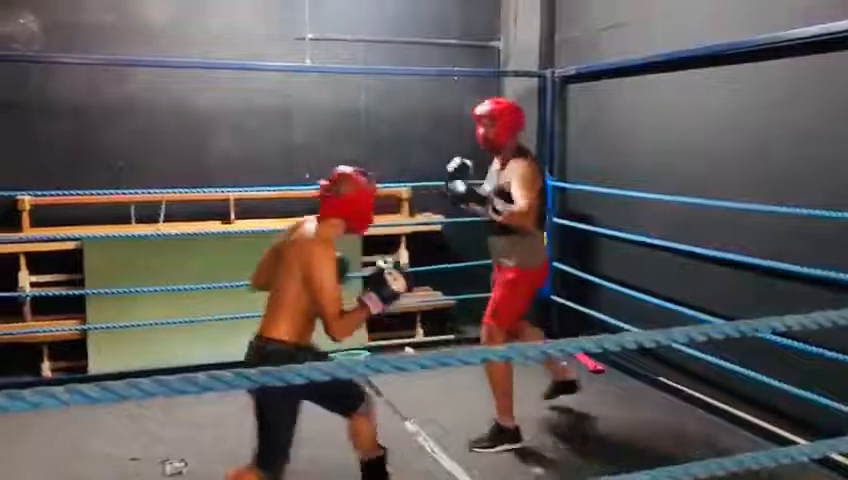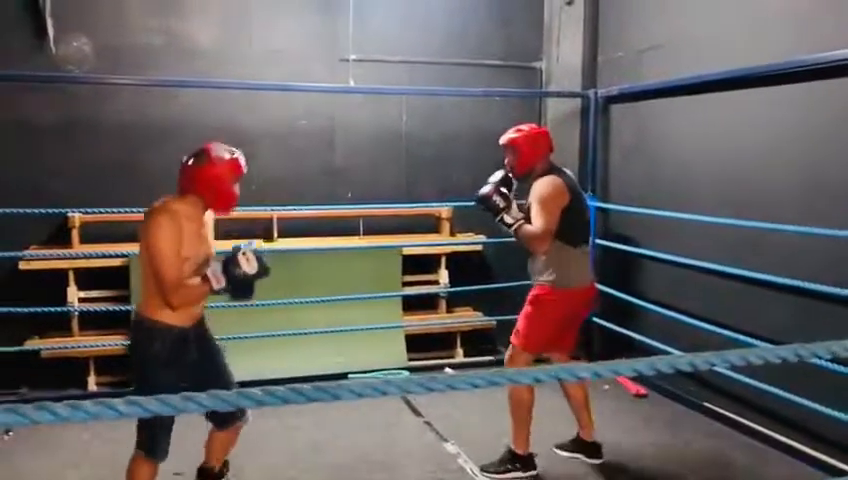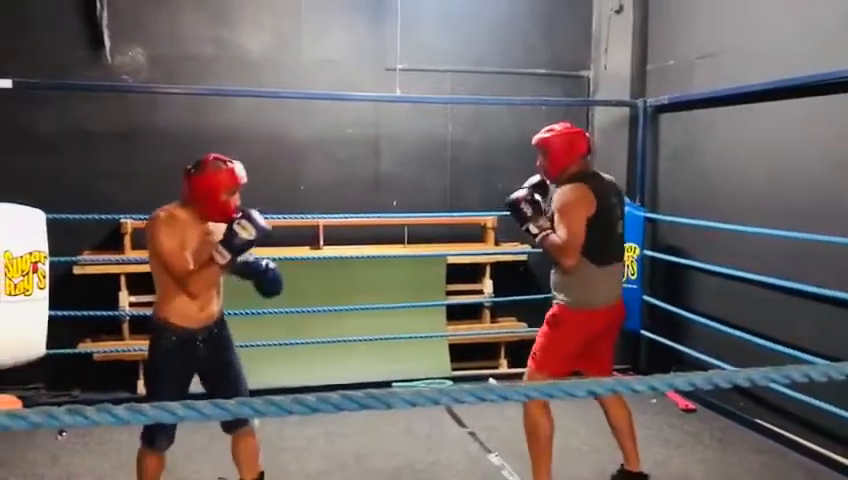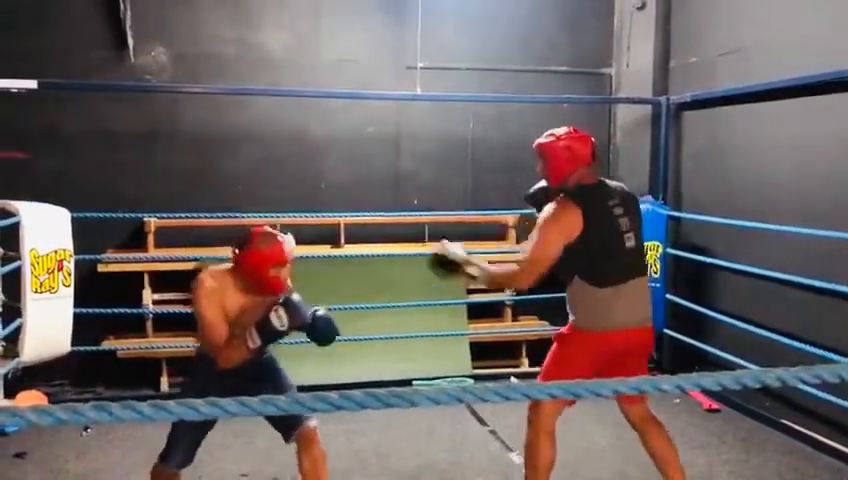
dt=1s
person 1, frame 1
left shoulder: (521, 167)
right shoulder: (498, 161)
left elbow: (527, 218)
right elbow: (492, 206)
left wrist: (482, 200)
right wrist: (466, 188)
left hip: (522, 266)
right hip: (510, 262)
left knee: (491, 340)
right knee: (517, 326)
left ankle: (507, 427)
right ankle: (563, 375)
person 1, frame 2
left shoulder: (547, 185)
right shoulder: (560, 179)
left elbow: (540, 241)
left wrist: (504, 211)
right wrist: (509, 205)
left hip: (557, 290)
right hip: (579, 287)
left knee: (516, 362)
right knee: (559, 360)
right ankle: (587, 441)
person 1, frame 3
left shoulder: (571, 193)
right shoulder: (607, 186)
left elbow: (568, 256)
left wrist: (535, 222)
right wrist: (545, 209)
left hip: (577, 311)
right hip: (609, 306)
person 1, frame 4
left shoulder: (564, 211)
right shoulder: (624, 196)
left elbow: (522, 277)
left wrist: (466, 263)
left hip: (594, 334)
right hip: (639, 328)
left knee: (542, 417)
right knee: (640, 415)
person 2, frame 1
left shoulder: (306, 230)
right shoulder: (319, 250)
left elbow: (258, 280)
right elbow: (337, 329)
right wrist: (376, 298)
left hip: (295, 354)
right hip: (278, 360)
left knee: (359, 405)
person 2, frame 2
left shoulder: (204, 214)
right shoulder: (163, 220)
right elbow: (174, 295)
left wrist: (230, 272)
right wrist: (224, 276)
left hip: (196, 333)
right hip: (157, 340)
left knee: (232, 417)
right knee: (153, 447)
person 2, frame 3
left shoulder: (221, 219)
right shoulder: (164, 224)
right elbow: (192, 285)
left wrist: (253, 267)
right wrist: (229, 247)
left hip: (215, 334)
right hip: (172, 340)
left knee: (243, 424)
right knee: (157, 438)
person 2, frame 4
left shoulder: (279, 282)
right shoulder: (209, 286)
left elbow: (293, 312)
right elbow: (223, 357)
left wrist: (311, 319)
right wrist: (262, 332)
left hip: (258, 364)
right hip: (213, 371)
left knee: (306, 432)
